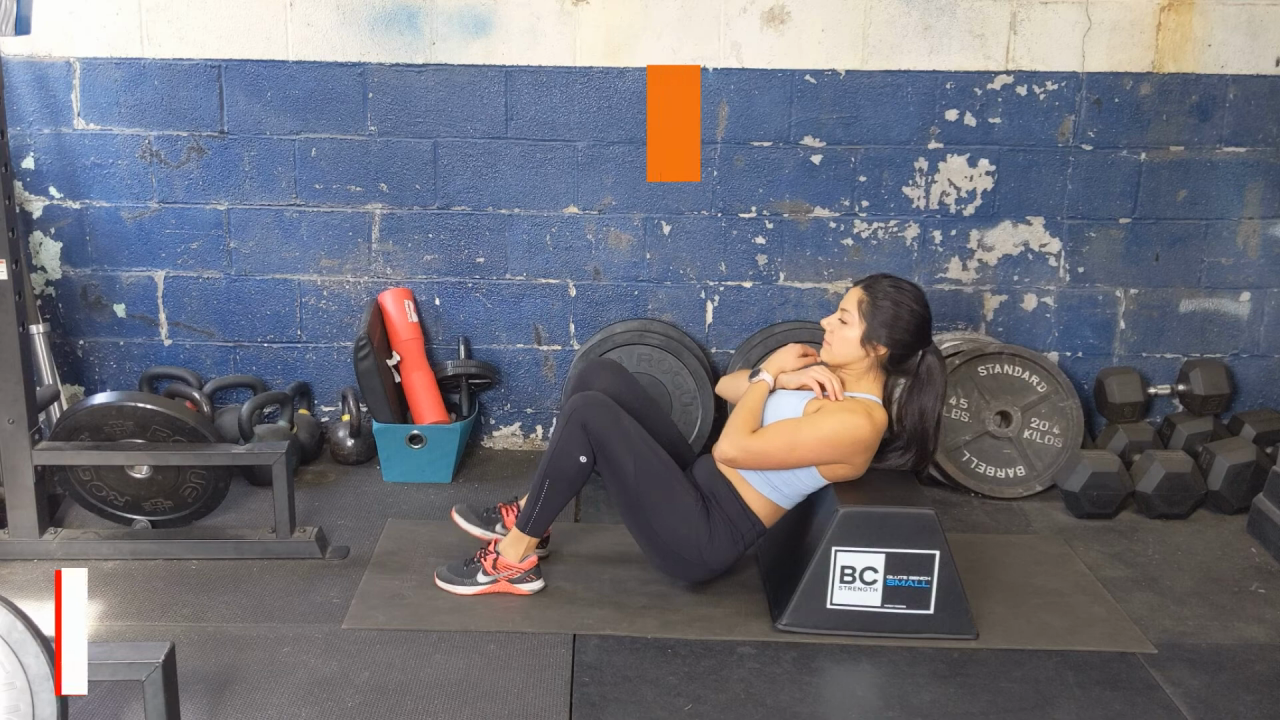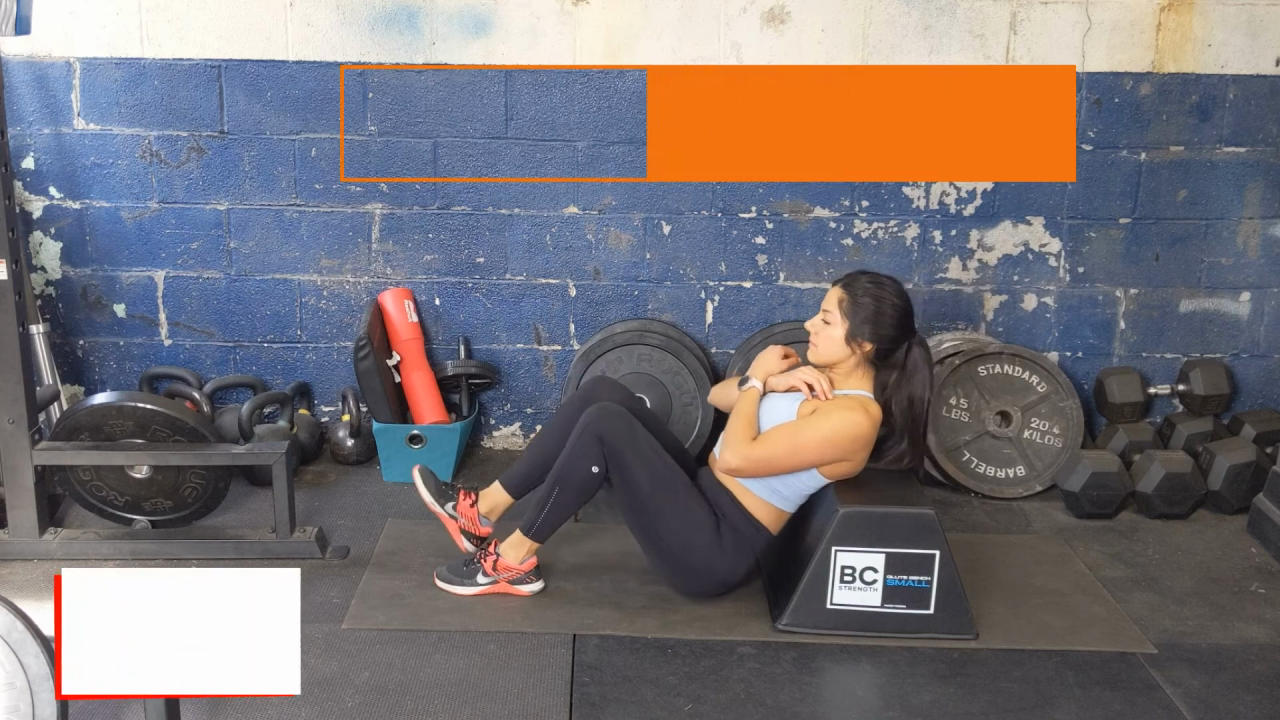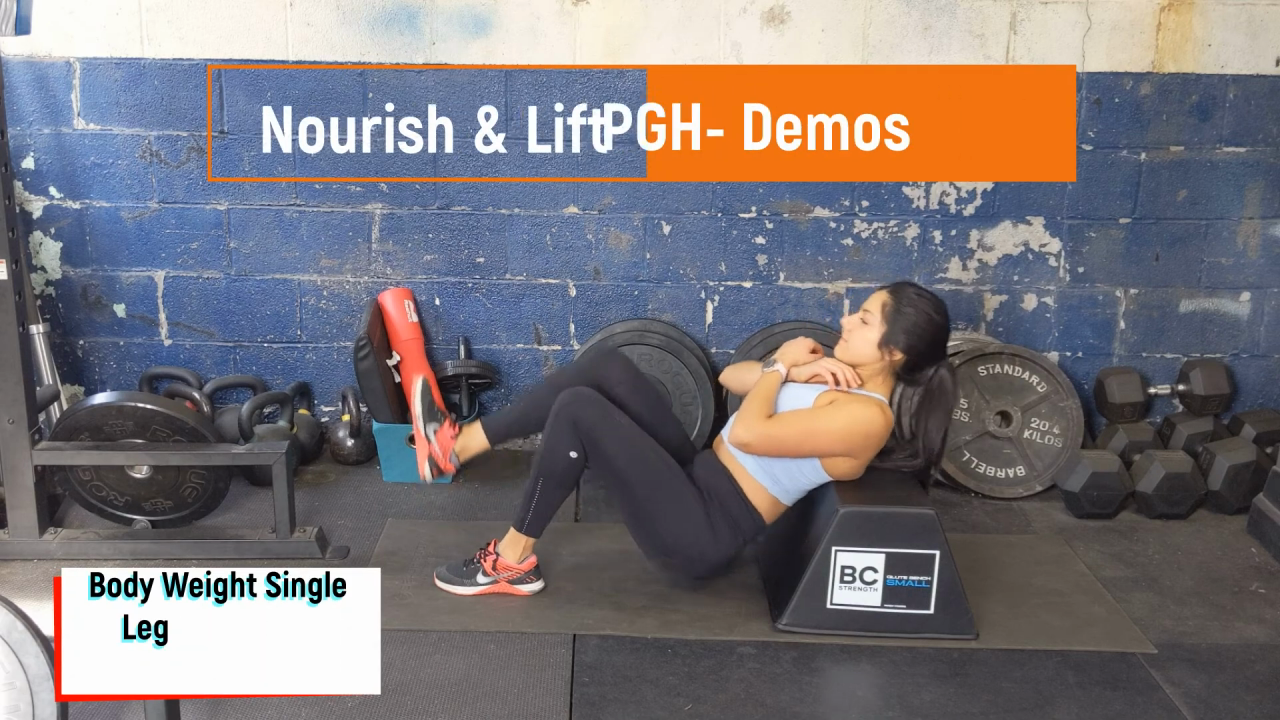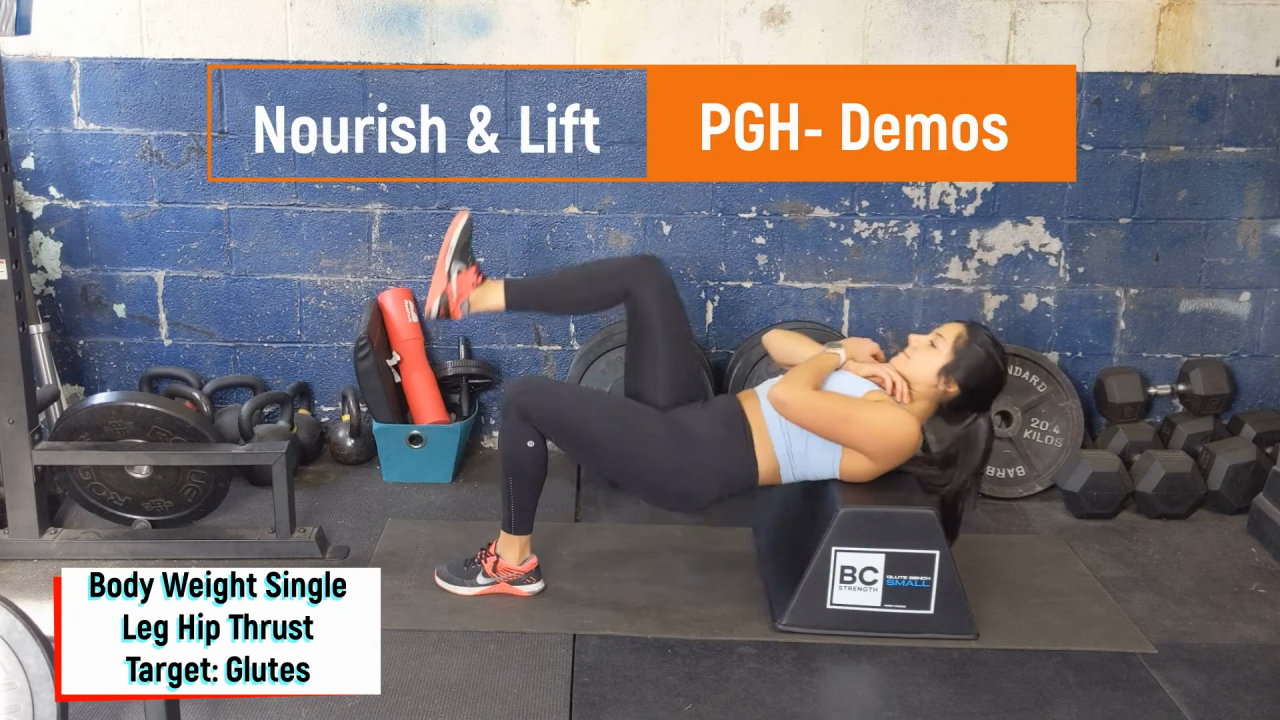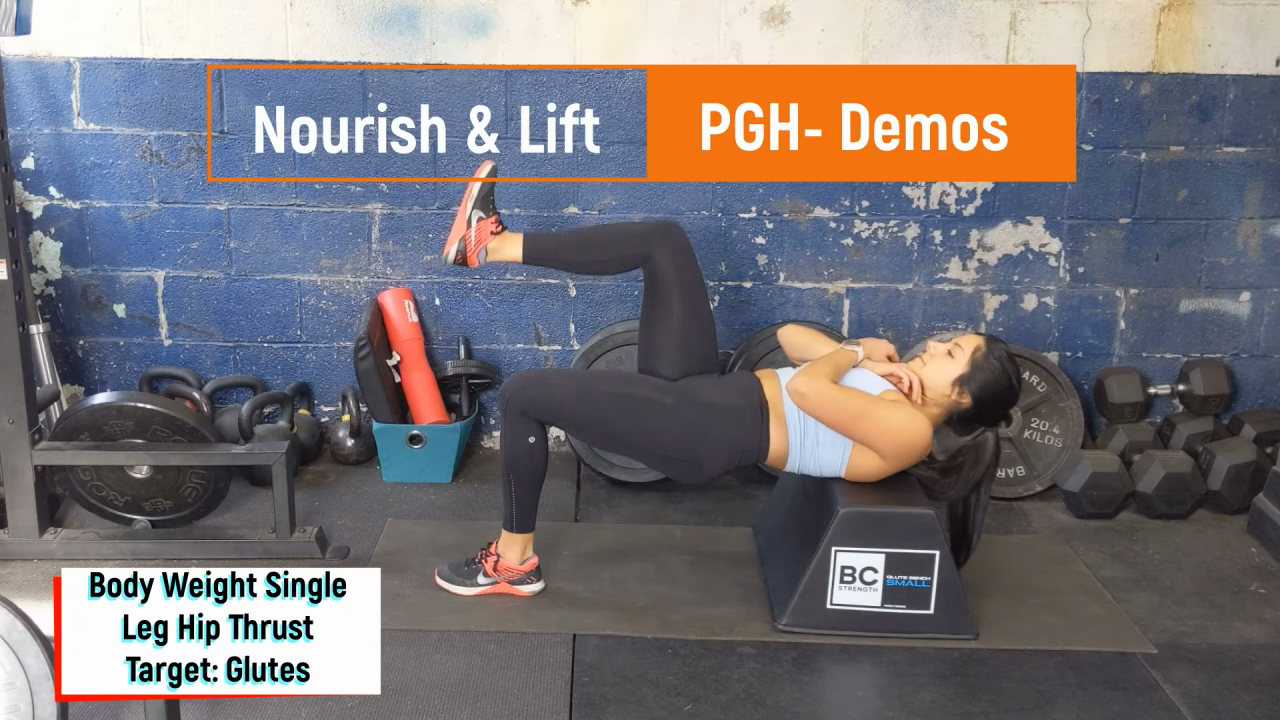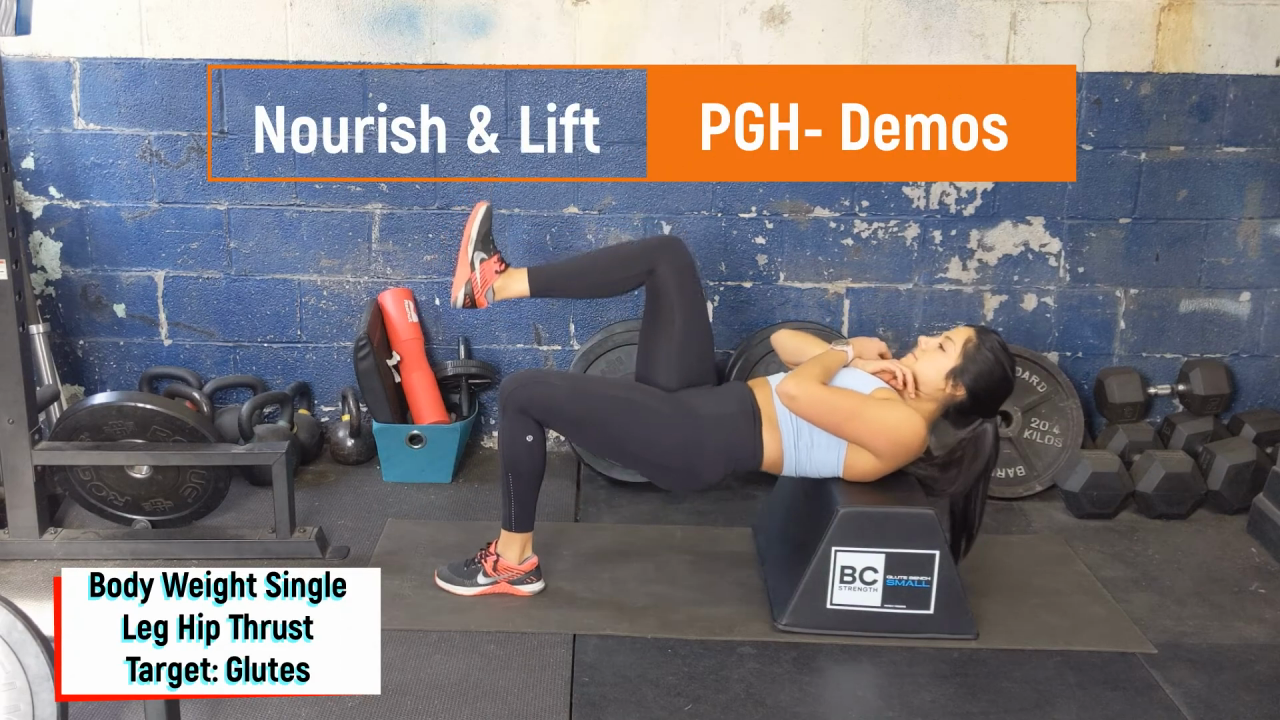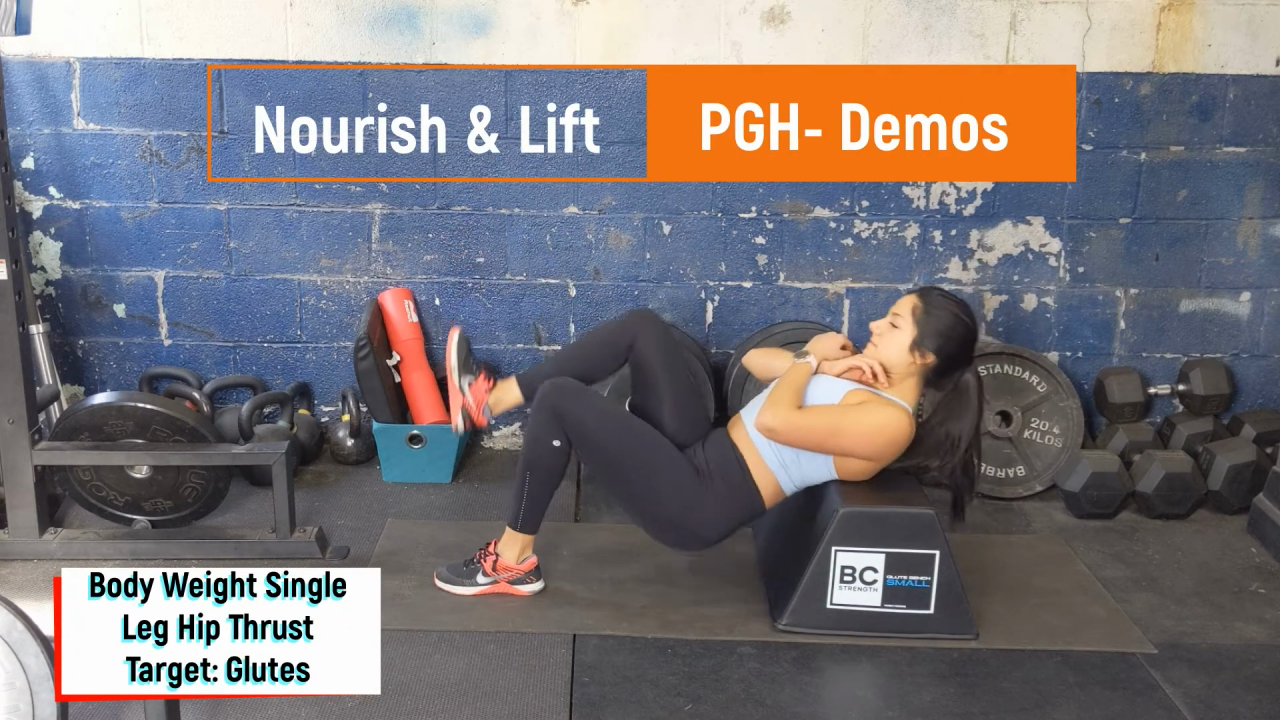
dt=0.7s
person 1, frame 1
left shoulder: (857, 421)
right shoulder: (836, 377)
left elbow: (733, 446)
right elbow: (725, 387)
left wrist: (769, 374)
right wrist: (783, 378)
left hip: (702, 536)
right hip: (698, 483)
left knee: (589, 411)
right knee: (600, 375)
left ankle: (515, 558)
right ankle: (529, 515)
person 1, frame 2
left shoulder: (854, 417)
right shoulder: (827, 378)
left elbow: (737, 456)
right elbow: (717, 397)
left wrist: (757, 380)
right wrist: (773, 382)
left hip: (714, 549)
right hip: (702, 496)
left knee: (605, 423)
right knee: (602, 392)
left ankle: (514, 560)
right ankle: (481, 511)
person 1, frame 3
left shoulder: (865, 416)
right shoulder: (844, 378)
left elbow: (747, 433)
right elbow: (729, 377)
left wrist: (780, 366)
right wrist: (792, 370)
left hip: (702, 531)
right hip: (698, 478)
left knee: (579, 407)
right knee: (605, 366)
left ankle: (512, 561)
right ankle: (460, 445)
person 1, frame 4
left shoulder: (896, 428)
right shoulder: (884, 387)
left elbow: (789, 397)
right elbow: (775, 342)
left wrist: (837, 358)
right wrist: (842, 353)
left hip: (690, 460)
right hip: (692, 421)
left knee: (524, 397)
right knee: (644, 273)
left ankle: (513, 564)
right ankle: (473, 294)
person 1, frame 5
left shoulder: (910, 432)
right shoulder: (896, 395)
left elbow: (805, 387)
right elbow: (790, 336)
left wrist: (855, 353)
right wrist: (861, 355)
left hip: (703, 432)
right hip: (703, 390)
left knee: (524, 393)
right knee: (663, 239)
left ankle: (514, 562)
right ankle: (493, 246)
person 1, frame 6
left shoulder: (904, 428)
right shoulder: (890, 393)
left elbow: (795, 389)
right elbow: (783, 340)
left wrist: (845, 353)
right wrist: (852, 357)
left hip: (696, 442)
right hip: (697, 404)
left knee: (523, 392)
right knee: (667, 254)
left ankle: (513, 561)
right ankle: (497, 283)
person 1, frame 7
left shoulder: (890, 422)
right shoulder: (869, 377)
left elbow: (773, 420)
right elbow: (753, 360)
left wrist: (810, 358)
right wrist: (820, 363)
left hip: (696, 500)
right hip: (700, 451)
left knee: (560, 398)
right knee: (642, 326)
left ankle: (512, 562)
right ankle: (490, 397)
